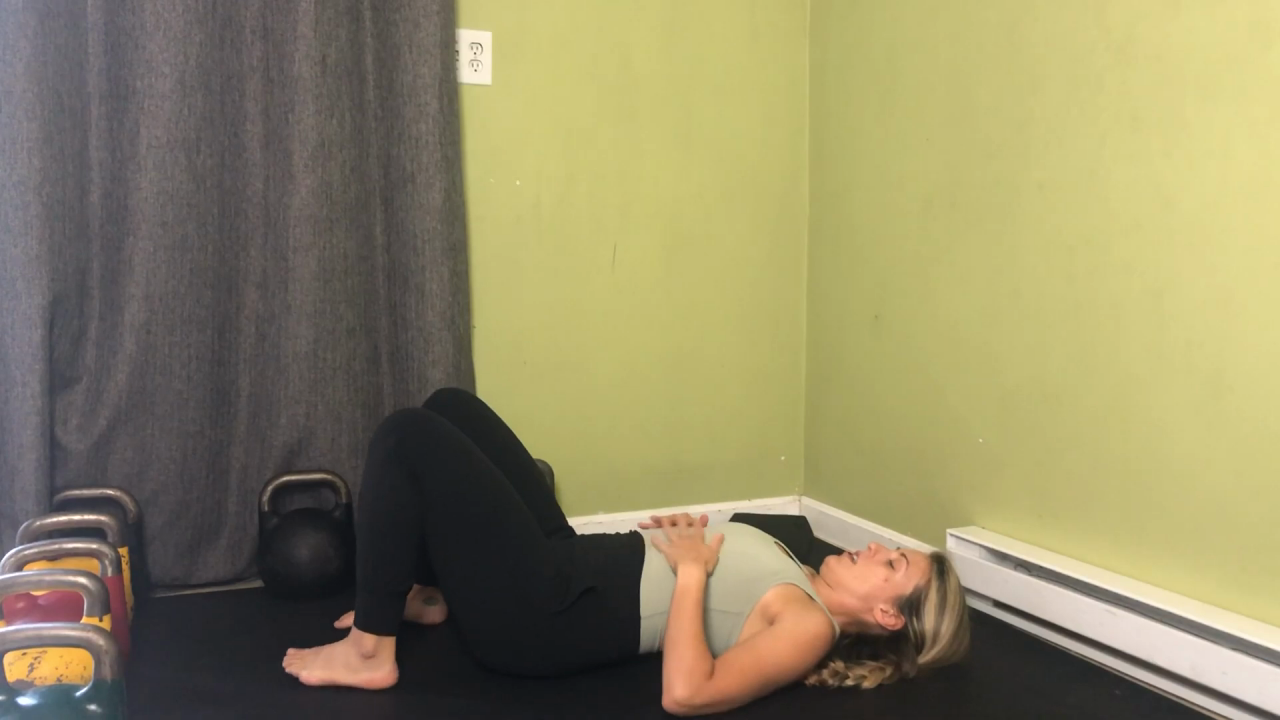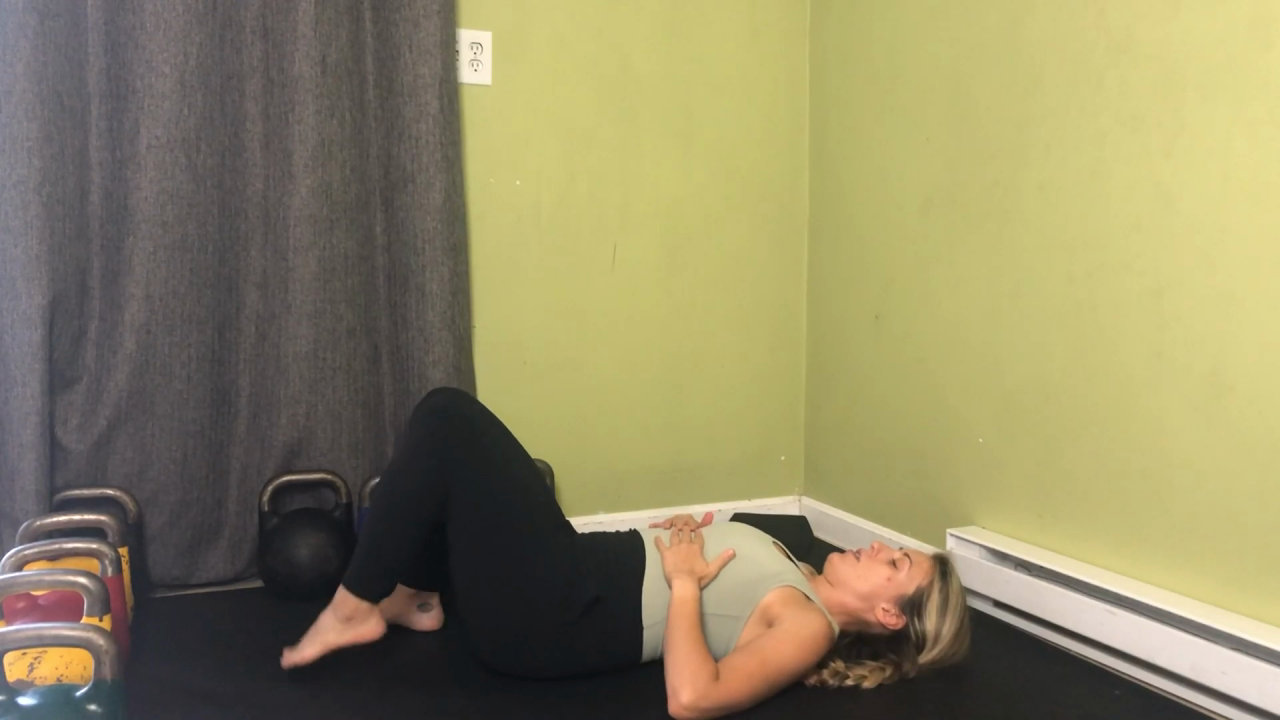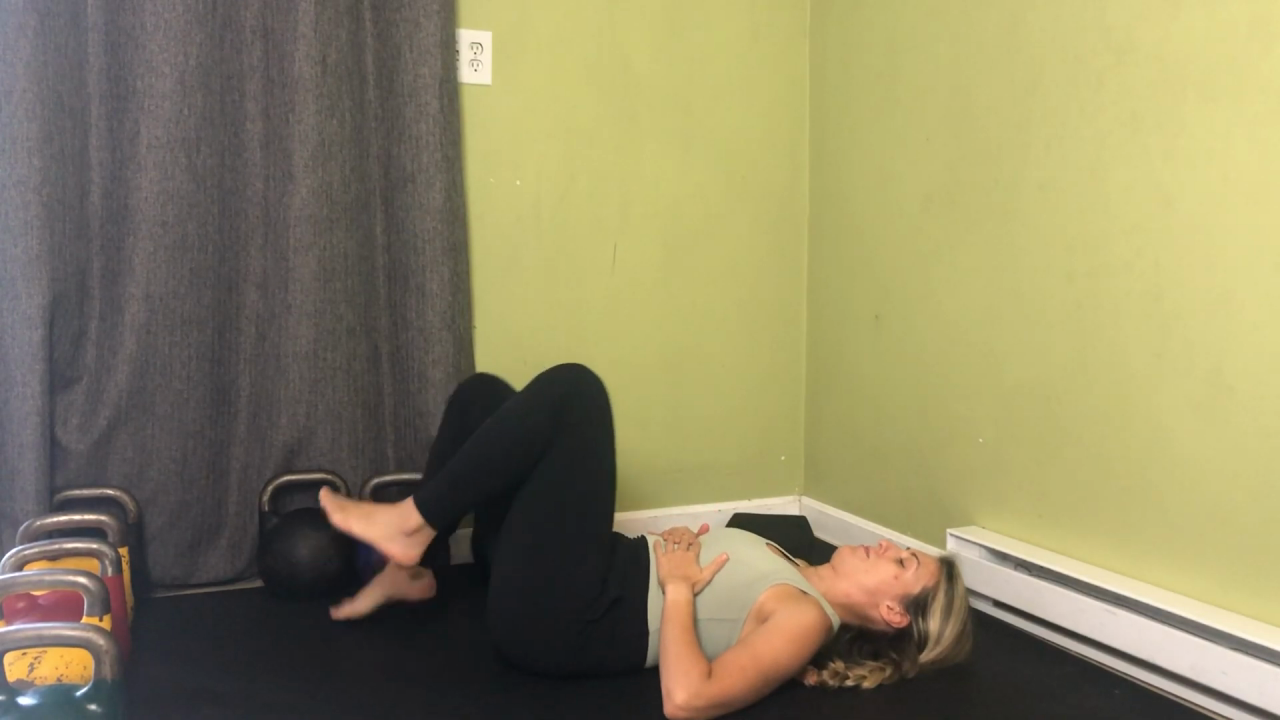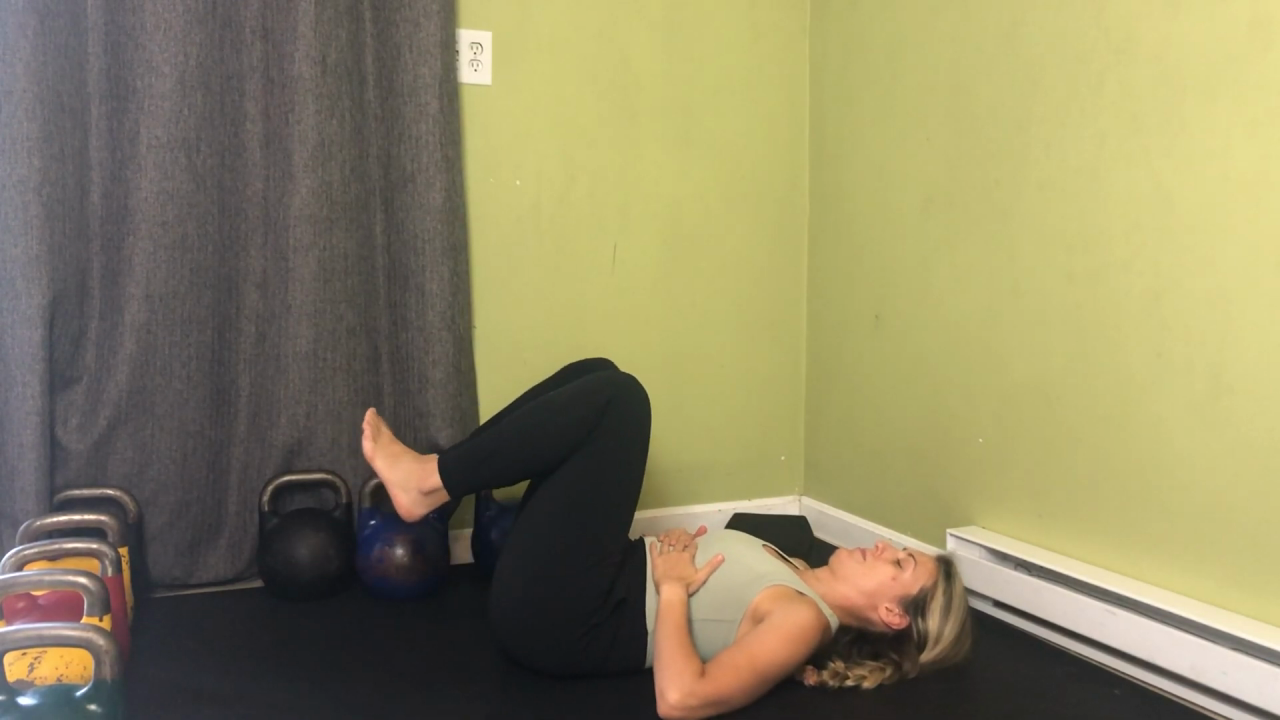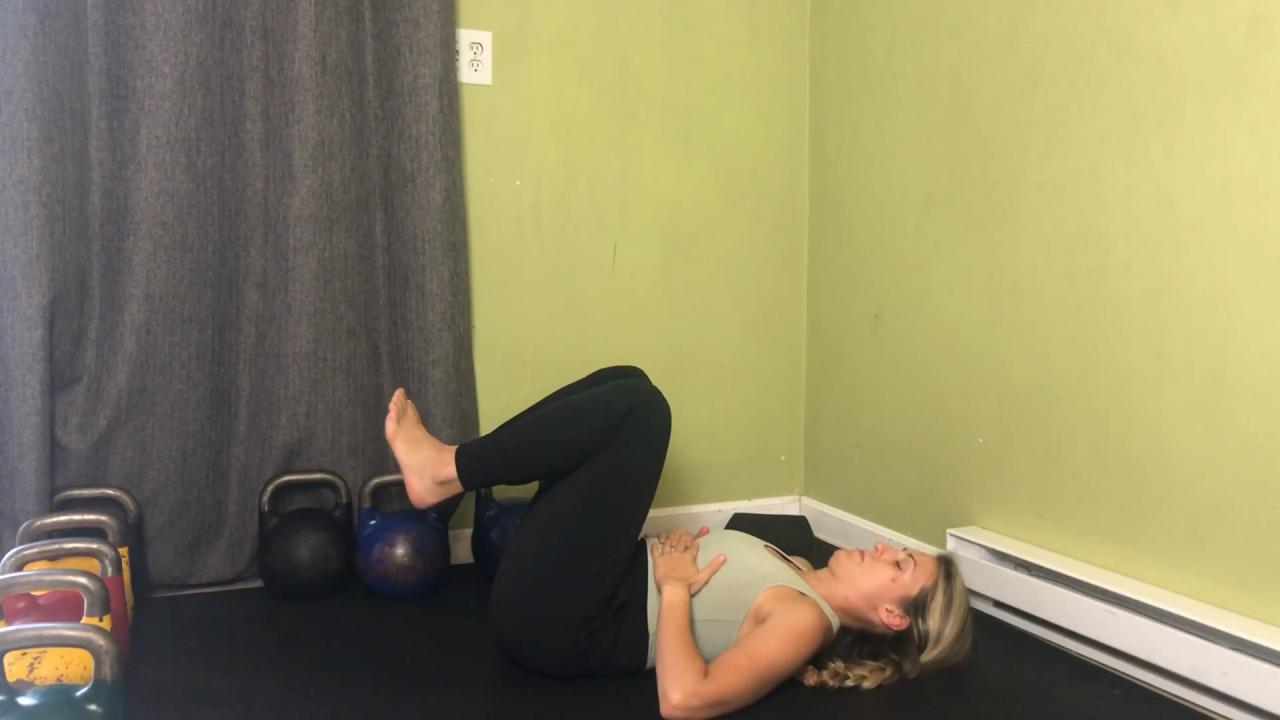
dt=0.5s
person 1, frame 1
left shoulder: (809, 628)
right shoulder: (799, 584)
left wrist: (690, 572)
right wrist: (682, 535)
left hip: (538, 615)
right hip: (566, 565)
left knee: (405, 437)
right knee: (448, 406)
left ankle: (369, 651)
right ankle: (424, 591)
person 1, frame 2
left shoulder: (810, 628)
right shoulder: (799, 582)
left wrist: (683, 581)
right wrist: (684, 534)
left hip: (542, 620)
right hip: (574, 565)
left knee: (443, 425)
right knee: (446, 404)
left ankle: (356, 608)
right ankle: (417, 597)
person 1, frame 3
left shoulder: (805, 619)
right shoulder: (799, 577)
left wrist: (679, 587)
right wrist: (676, 551)
left hip: (552, 619)
right hip: (601, 578)
left knee: (571, 387)
right knee: (481, 395)
left ankle: (413, 527)
right ankle: (412, 570)
person 1, frame 4
left shoulder: (803, 620)
right shoulder: (799, 579)
left wrist: (674, 586)
right wrist: (672, 551)
left hip: (553, 615)
right hip: (567, 592)
left knee: (617, 398)
right knee: (597, 378)
left ankle: (430, 482)
right ankle: (435, 473)
person 1, frame 5
left shoulder: (805, 621)
right shoulder: (799, 577)
left wrist: (673, 587)
right wrist: (672, 556)
left hip: (555, 617)
right hip: (585, 590)
left knee: (639, 408)
right knee: (626, 385)
left ankle: (446, 471)
right ankle: (456, 464)
